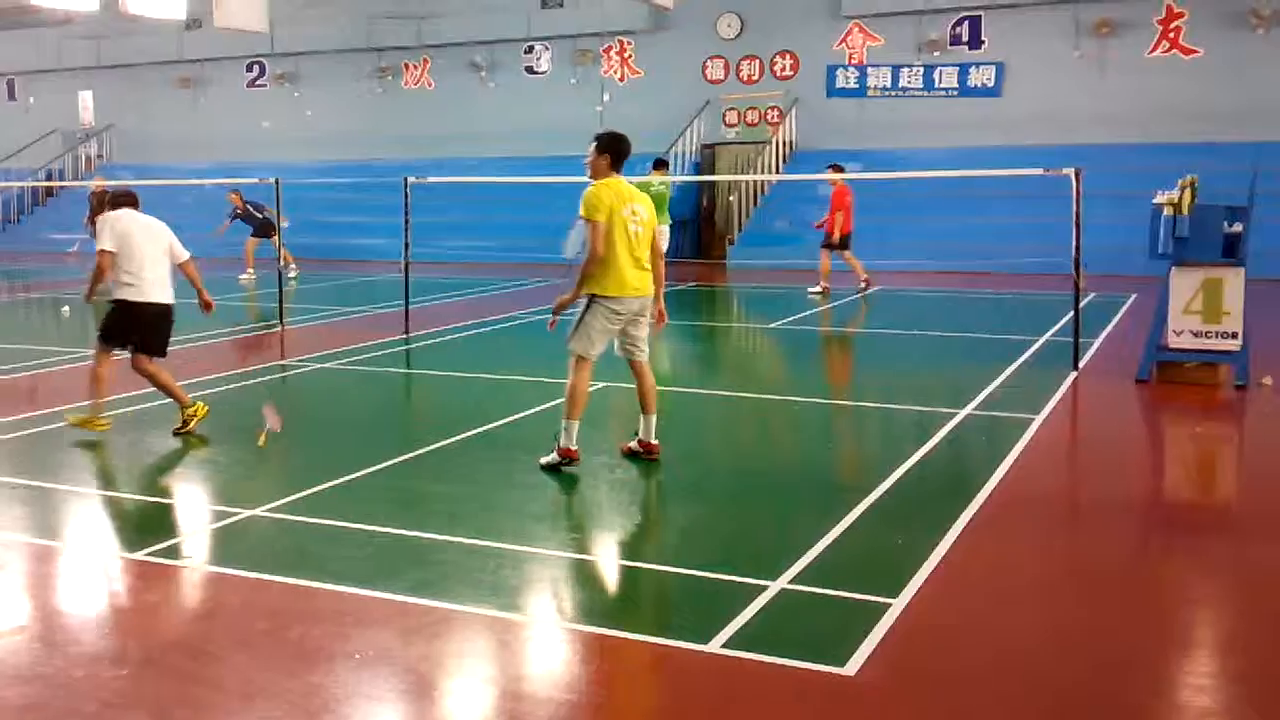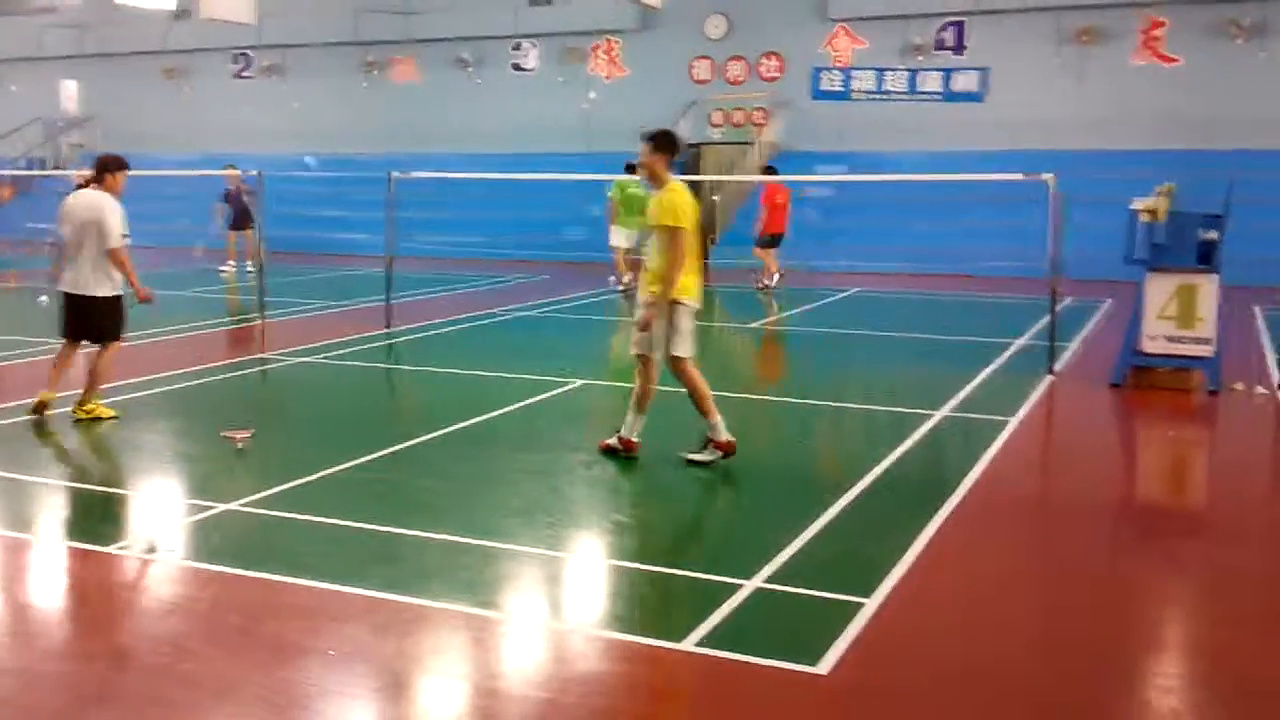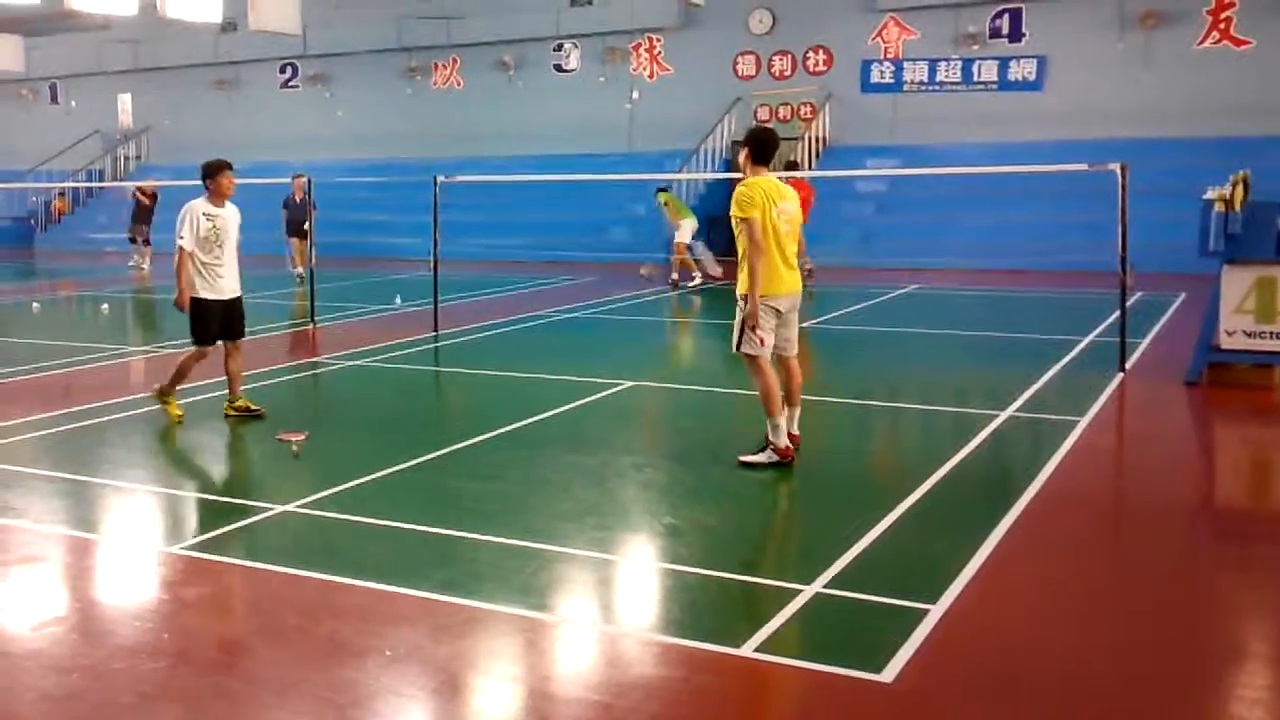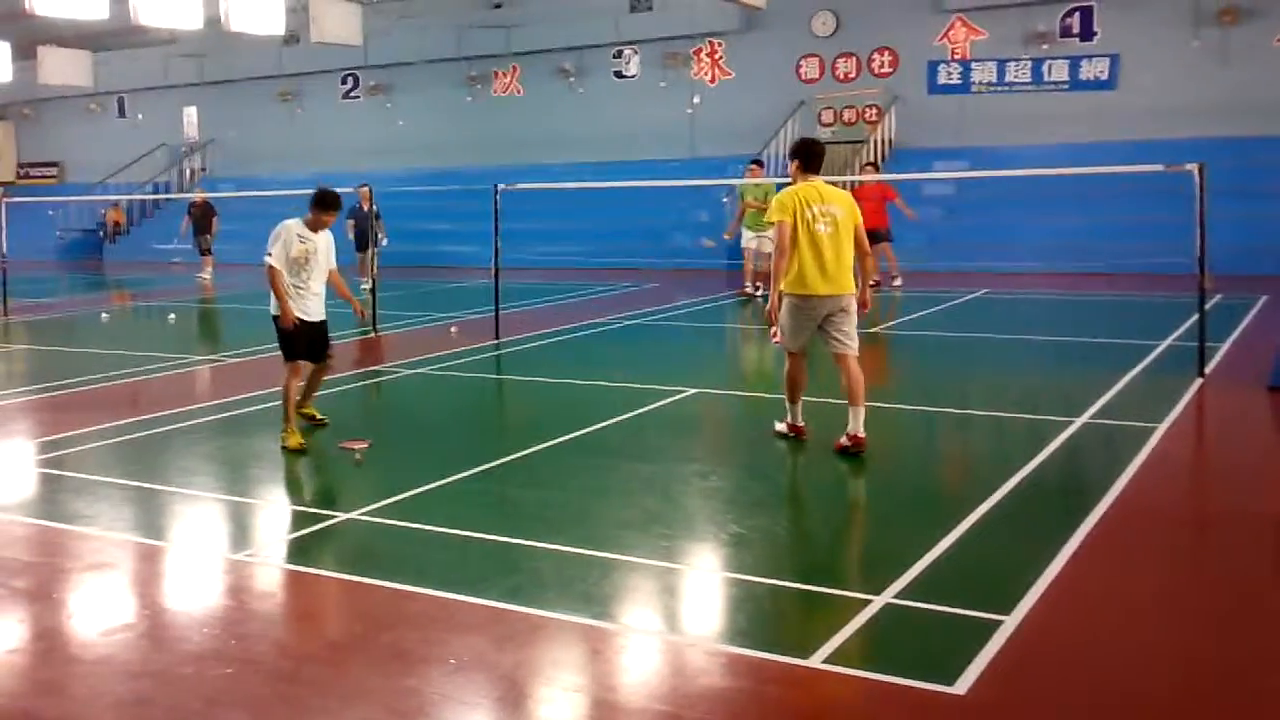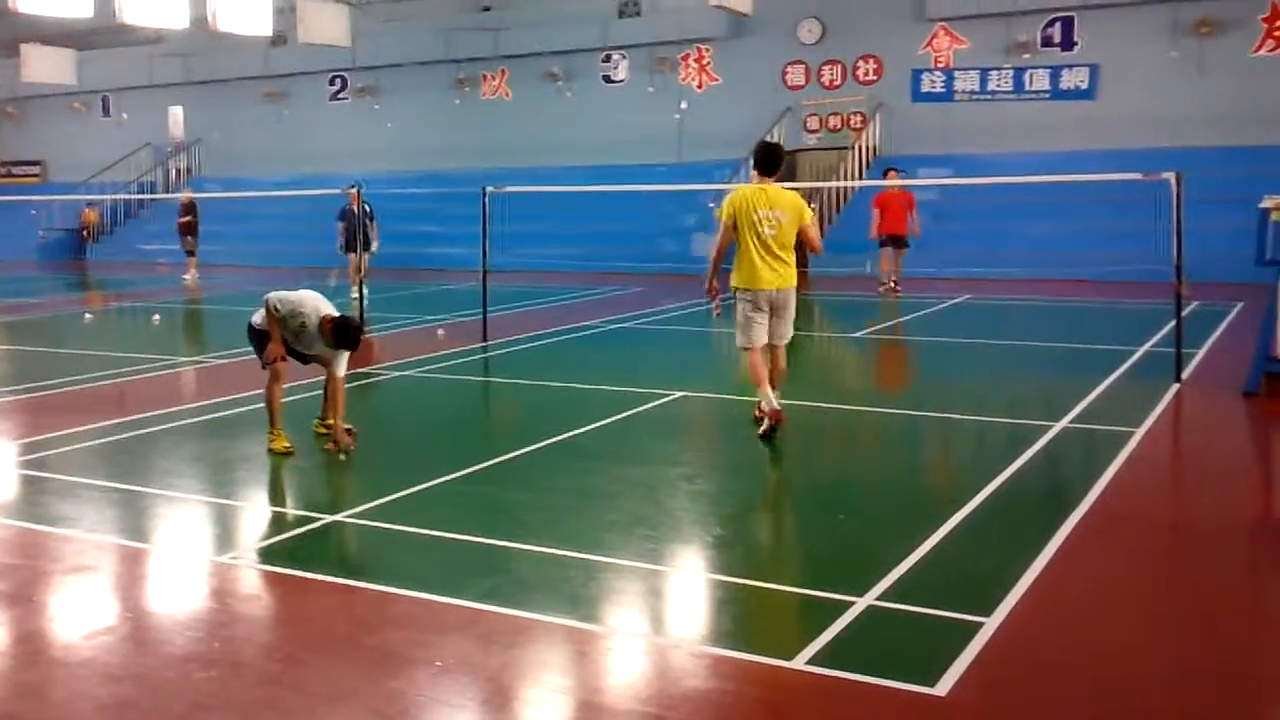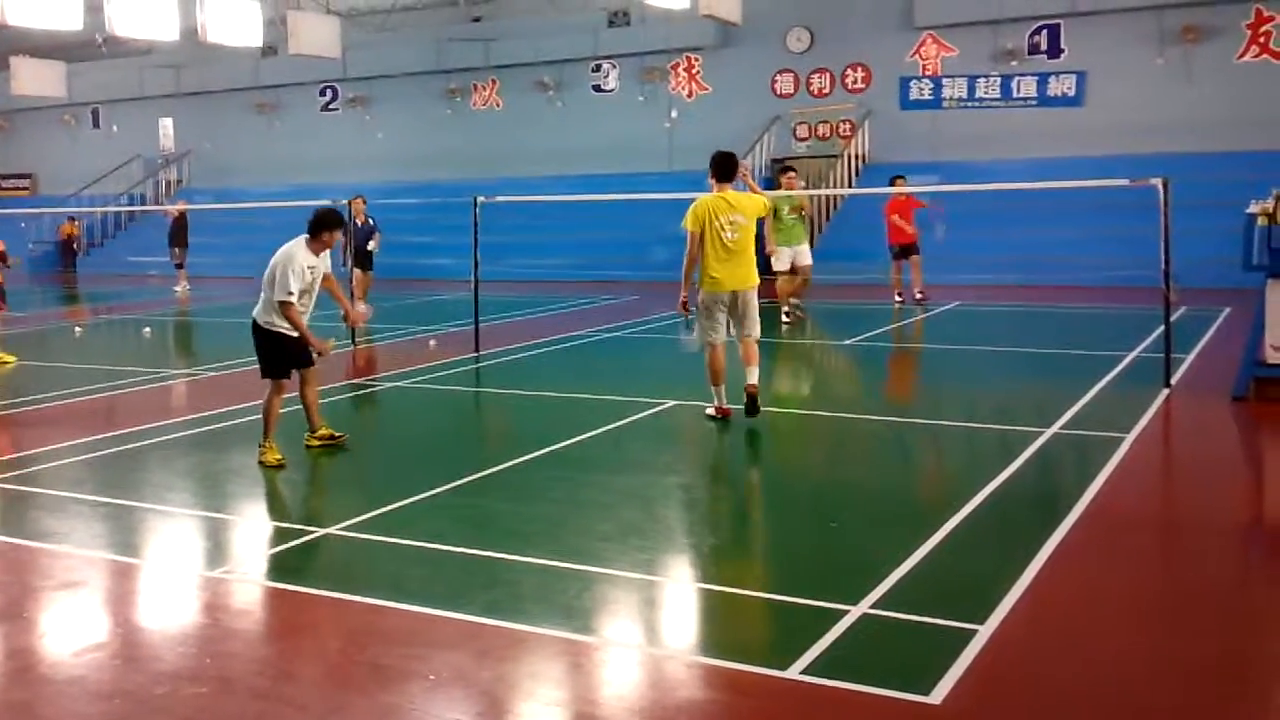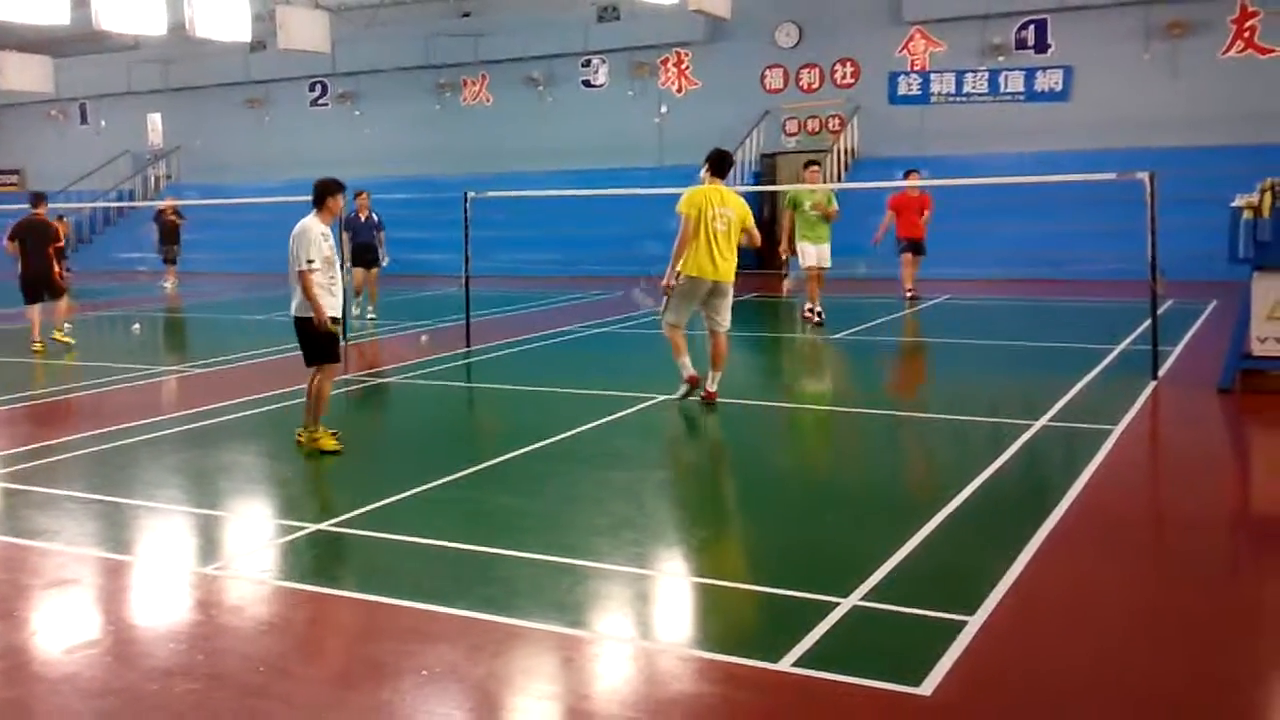
dt=0.7s
person 1, frame 1
left shoulder: (597, 193)
right shoulder: (643, 199)
left elbow: (596, 252)
right elbow: (657, 255)
left wrist: (573, 294)
right wrist: (659, 299)
left hip: (608, 293)
right hip: (641, 293)
left knee: (580, 365)
right knee: (640, 364)
left ankle: (567, 447)
right ankle: (648, 440)
person 1, frame 2
left shoulder: (676, 199)
right shoulder: (661, 196)
left elbow: (677, 258)
left wrist: (658, 303)
right wrist: (648, 298)
left hip: (674, 296)
right hip: (655, 295)
left knee: (681, 366)
right knee: (645, 362)
left ankle: (722, 438)
right ankle: (628, 437)
person 1, frame 3
left shoulder: (747, 190)
right shoulder: (787, 191)
left elbow: (756, 245)
left wrist: (753, 301)
left hip: (762, 291)
right hip: (790, 287)
left knee: (758, 362)
right knee: (787, 359)
left ankle: (779, 445)
right ankle: (790, 430)
person 1, frame 4
left shoulder: (787, 198)
right shoulder: (845, 198)
left elbow: (782, 249)
right elbow: (864, 250)
left wrist: (773, 296)
right wrist: (864, 290)
left hip: (801, 292)
right hip: (842, 292)
left knee: (795, 355)
right knee: (847, 358)
left ankle: (794, 423)
right ankle: (856, 431)
person 1, frame 5
left shoulder: (737, 198)
right shoulder: (794, 200)
left elbow: (722, 246)
right elbow: (815, 247)
left wrist: (712, 278)
right wrist: (811, 226)
left hip: (751, 285)
right hip: (784, 285)
left knee: (753, 350)
right knee: (777, 347)
left ankle: (771, 408)
right ankle: (768, 406)
person 1, frame 6
left shoulder: (700, 207)
right shoulder: (750, 202)
left elbow: (692, 254)
right elbow: (768, 204)
left wrist: (684, 290)
right wrist: (749, 181)
left hip: (713, 286)
right hip: (746, 284)
left knee: (715, 345)
right knee: (748, 339)
left ankle: (720, 405)
right ankle: (752, 384)
person 1, frame 7
left shoulder: (695, 195)
right shoulder: (739, 202)
left elbow: (685, 236)
right elbow: (756, 241)
left wrist: (670, 271)
left hip: (694, 272)
right hip: (725, 277)
left knee: (672, 324)
right knee: (718, 332)
left ankle: (689, 375)
right ankle: (711, 388)
person 2, frame 1
left shoulder: (109, 219)
right shoulder: (159, 225)
left elbow: (104, 264)
right elbow: (185, 261)
left wrist: (91, 291)
right wrist: (202, 292)
left hip: (133, 299)
right hip: (162, 302)
left knee: (103, 351)
right knee: (143, 362)
left ankle: (96, 414)
right ankle: (189, 406)
person 2, frame 2
left shoulder: (72, 201)
right shoulder: (109, 206)
left elbow: (64, 243)
right elbow: (116, 252)
left wrist: (58, 268)
right wrist: (137, 286)
left hip: (73, 286)
right hip: (102, 290)
left knee: (71, 343)
right knee: (108, 345)
left ankle: (47, 394)
right ankle: (85, 404)
person 2, frame 3
left shoulder: (233, 212)
right shoulder: (193, 210)
right elbow: (183, 252)
left wrist: (233, 282)
right wrist: (183, 288)
left hip: (231, 292)
right hip: (203, 294)
left knee: (234, 346)
right knee: (203, 350)
left ankle: (235, 401)
right ankle: (166, 392)
person 2, frame 4
left shoulder: (327, 237)
right shoulder: (287, 230)
left elbow: (331, 273)
right elbow: (273, 269)
left wrist: (353, 301)
right wrist: (285, 307)
left hip: (317, 313)
right hip: (289, 313)
left knee: (322, 364)
right knee: (296, 368)
left ankle: (303, 406)
right ankle: (289, 430)
person 2, frame 5
left shoulder: (341, 338)
right shoulder: (304, 304)
left elbow: (338, 383)
right elbow: (269, 301)
left wrist: (338, 426)
right wrist: (276, 341)
right hip: (265, 328)
left knee: (333, 366)
right knee: (278, 369)
left ankle: (326, 420)
right ankle: (275, 433)
person 2, frame 6
left shoulder: (322, 251)
right shoulder: (292, 258)
left elbow: (326, 278)
right elbow: (286, 306)
left wrist: (346, 306)
right wrist: (311, 339)
left hip: (295, 327)
right hip: (272, 327)
left knee: (308, 375)
right knee: (279, 384)
left ankle: (316, 431)
right ankle: (267, 445)
person 2, frame 7
left shoulder: (323, 229)
right shoulder: (309, 229)
right elbow: (304, 275)
right wrist: (317, 310)
left hip: (327, 312)
right hip: (314, 314)
left knee: (322, 370)
right knee: (328, 370)
left ankle: (311, 428)
right ankle: (314, 431)
